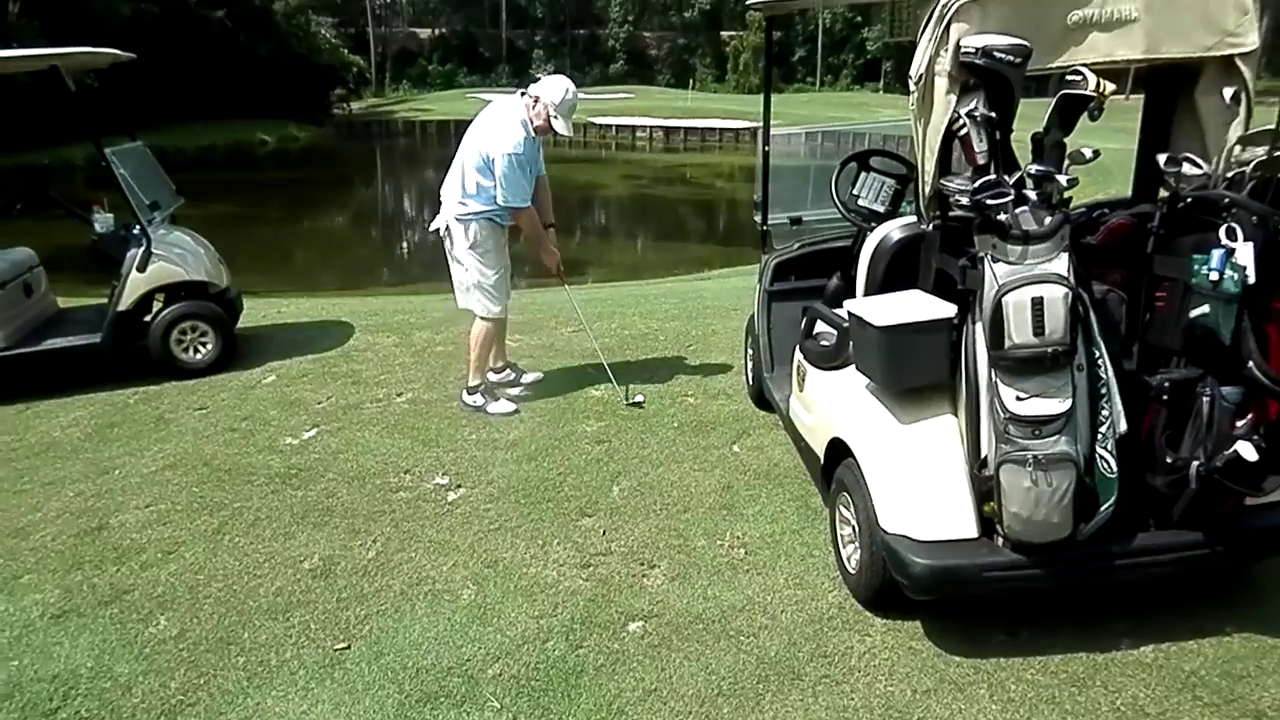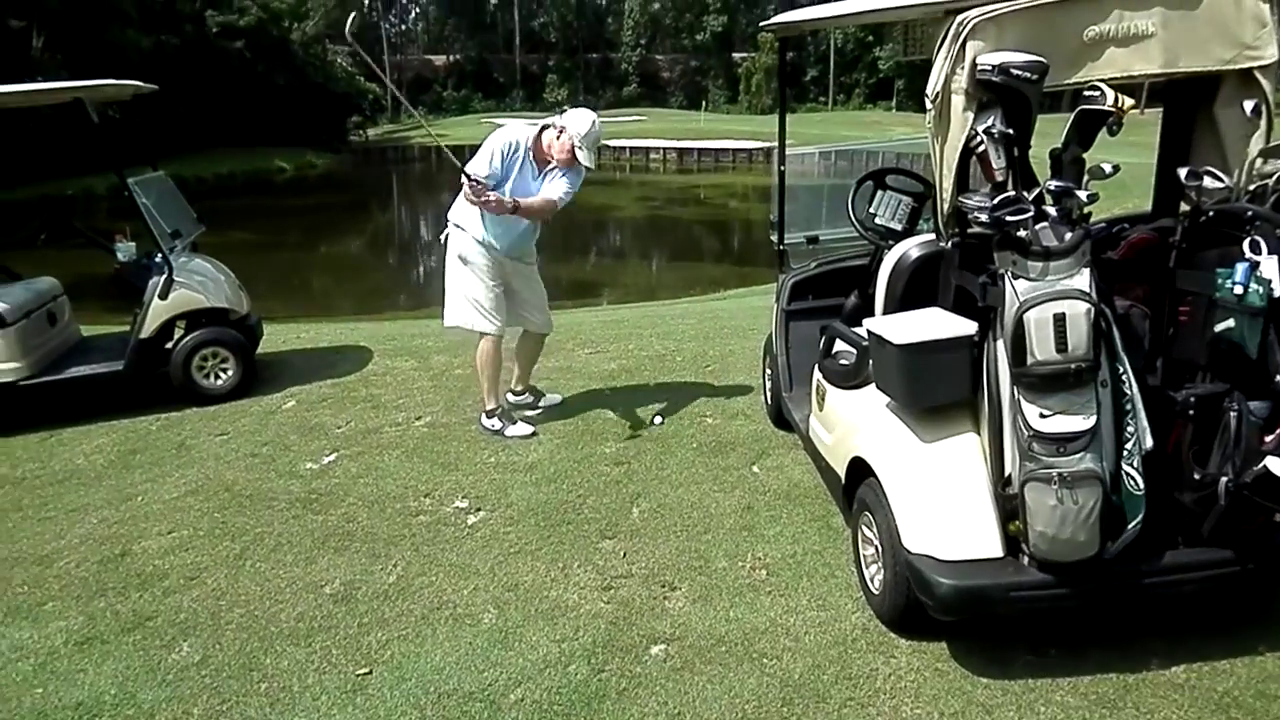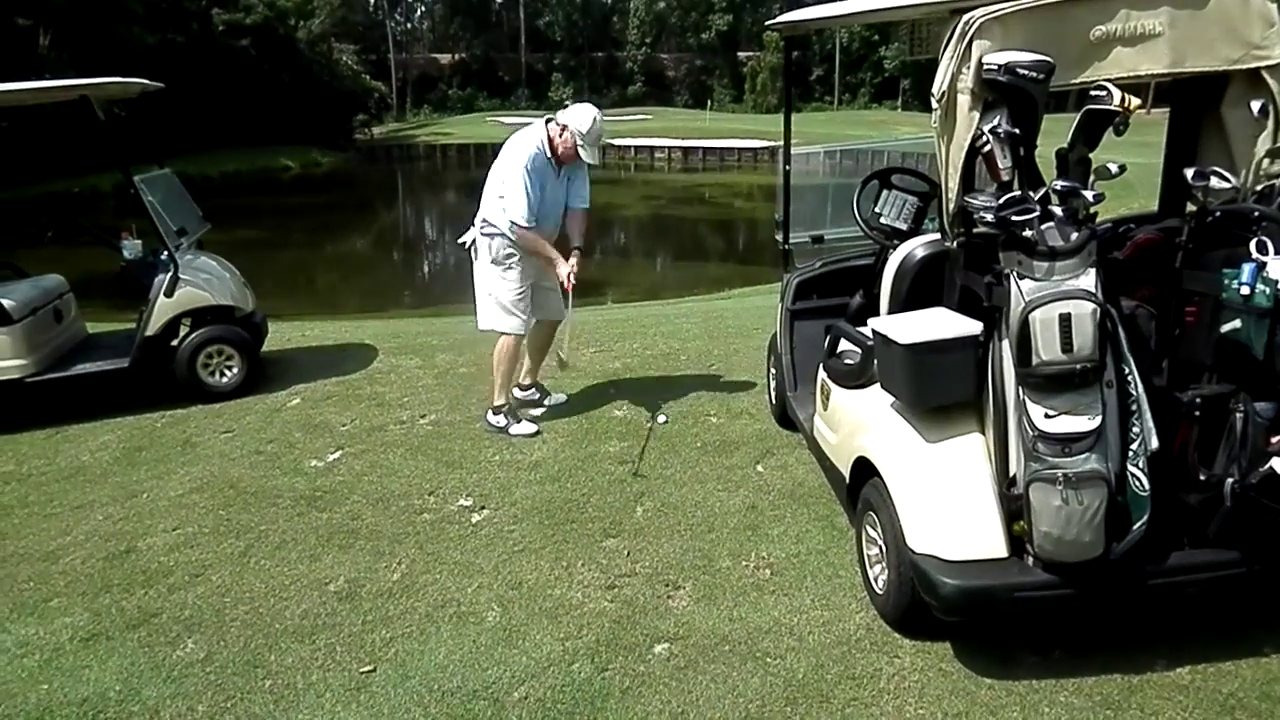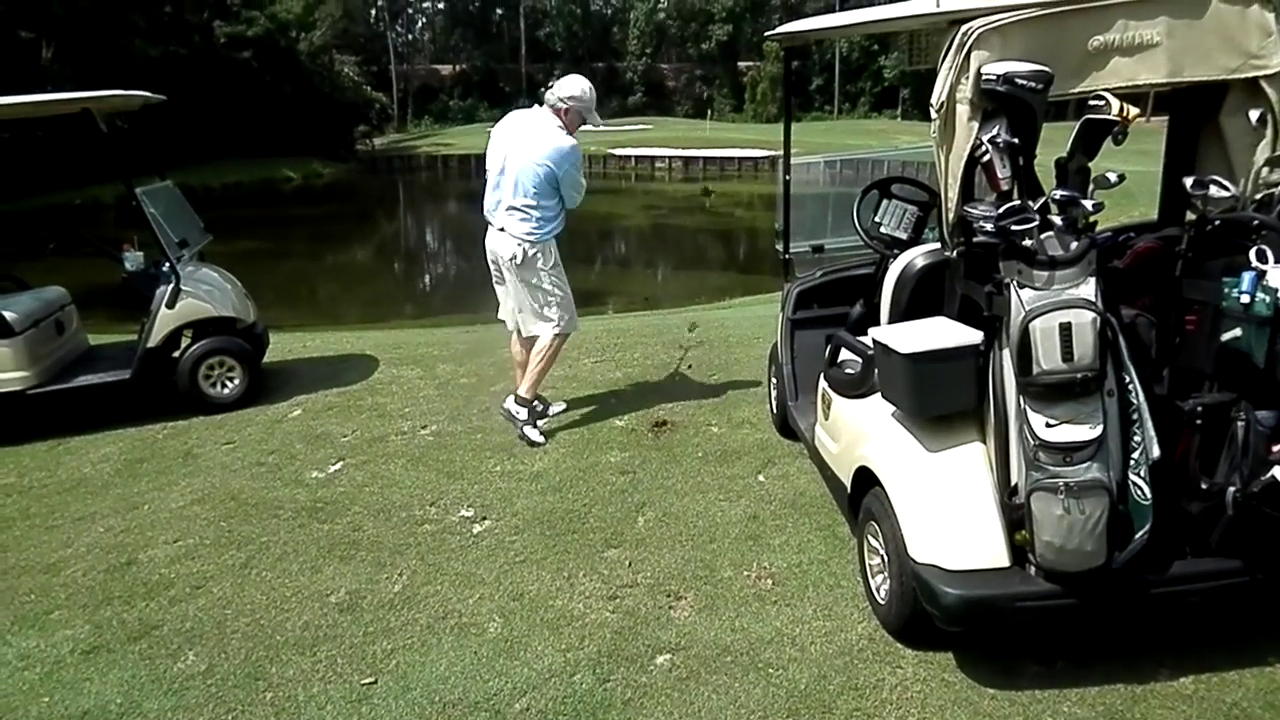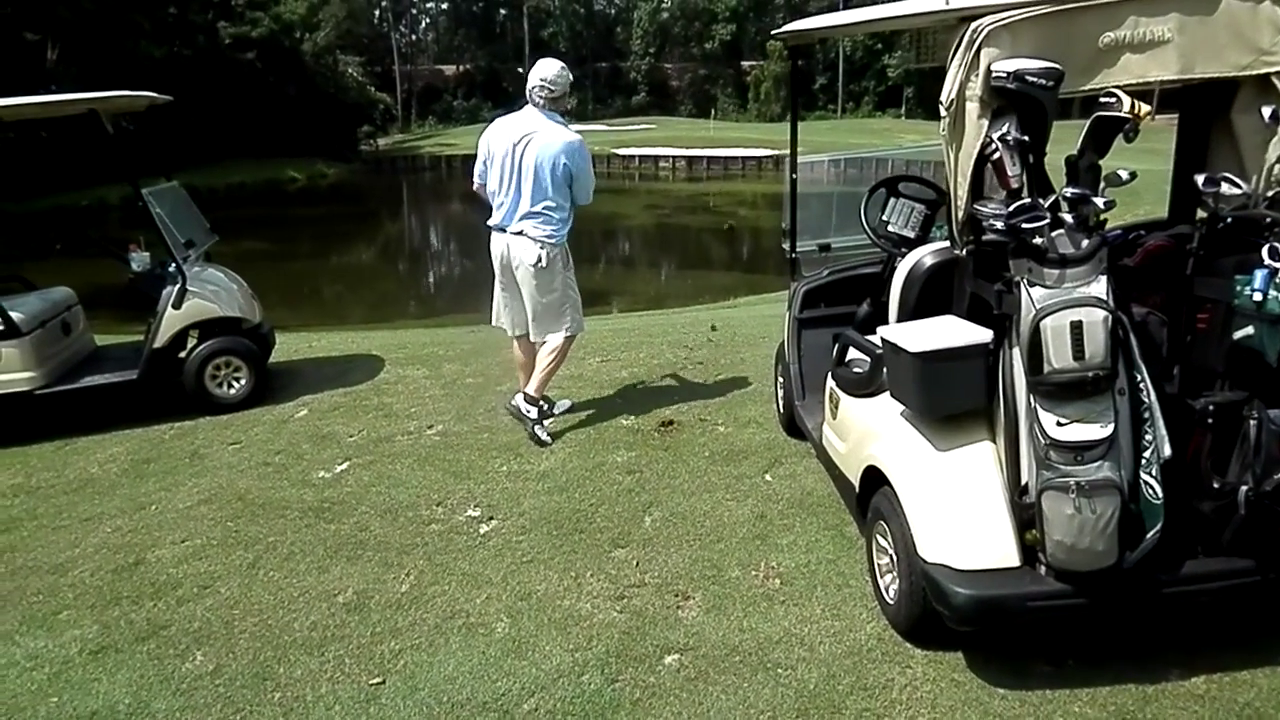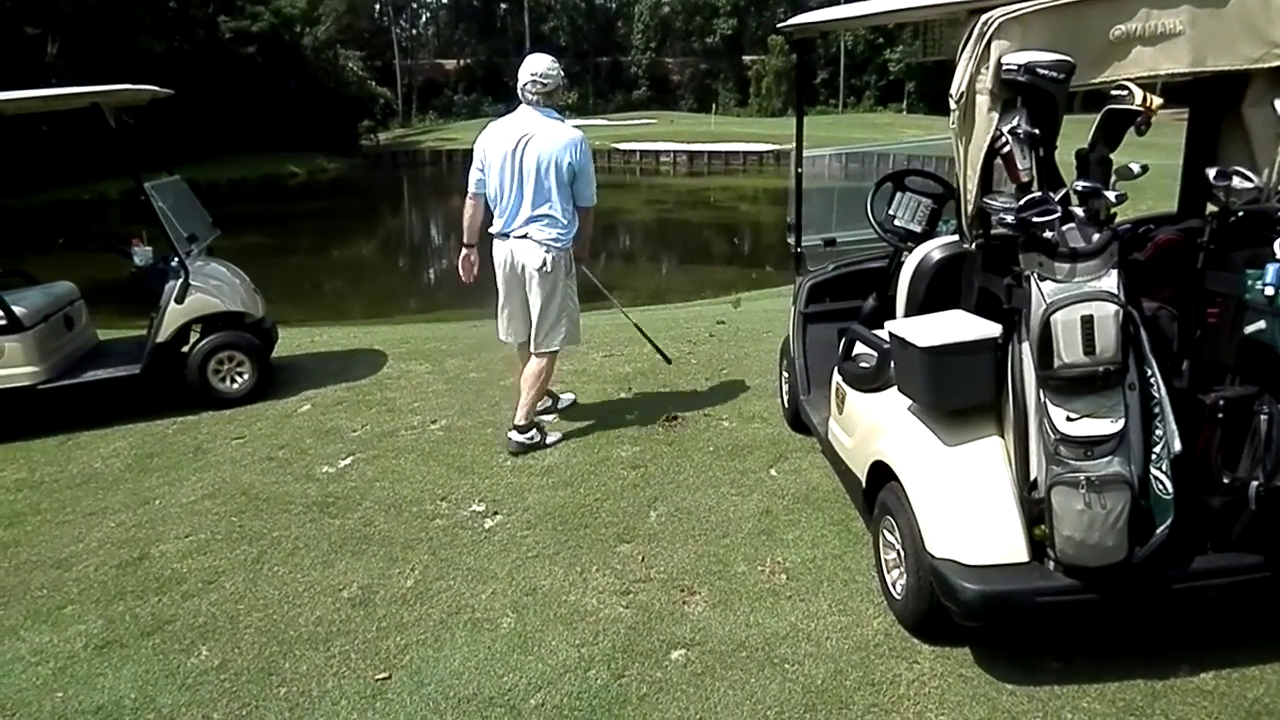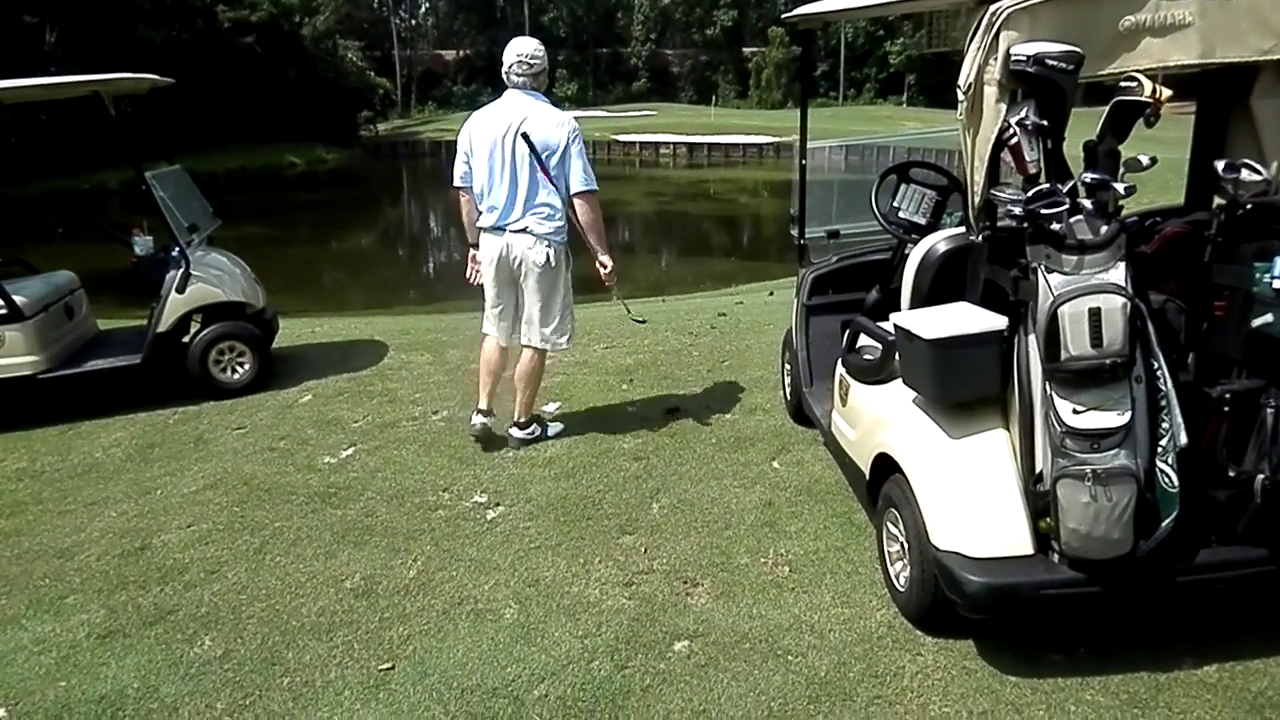
dt=0.4s
person 1, frame 1
left shoulder: (522, 117)
right shoulder: (510, 139)
left elbow: (538, 177)
right elbow: (519, 207)
left wrist: (549, 228)
right wrist: (544, 250)
left hip: (487, 218)
right hip: (471, 223)
left knee: (499, 299)
right knee: (490, 306)
left ankle: (499, 369)
right ankle: (474, 389)
person 1, frame 2
left shoulder: (571, 170)
right shoulder: (508, 139)
left elbow: (548, 206)
right elbow: (471, 187)
left wrist: (510, 205)
right wrist: (476, 190)
left hip: (518, 252)
right hip: (474, 242)
left knee: (538, 325)
right knee: (491, 328)
left ankle: (520, 391)
right ankle: (491, 412)
person 1, frame 3
left shoulder: (575, 157)
right shoulder: (524, 152)
left elbow: (576, 207)
right elbow: (520, 227)
left wrist: (575, 253)
right wrist: (557, 261)
left hip: (535, 248)
right hip: (500, 243)
left knee: (550, 316)
right knee: (513, 325)
left ankle: (526, 387)
right ankle: (499, 409)
person 1, frame 4
left shoulder: (510, 121)
right shoulder: (564, 147)
left elbow: (493, 173)
right elbow: (573, 200)
left hip: (497, 236)
right hip: (530, 245)
left knee: (523, 325)
right knee: (556, 325)
left ankle: (526, 397)
right ankle: (521, 400)
person 1, frame 5
left shoulder: (496, 130)
right shoulder: (570, 143)
left elbow: (479, 186)
right elbow: (582, 199)
left hip: (501, 240)
right hip: (541, 246)
left knee: (521, 329)
right knee: (562, 329)
left ankle: (533, 399)
right ankle: (530, 398)
person 1, frame 6
left shoulder: (492, 133)
right shoulder: (571, 139)
left elbow: (474, 198)
right elbow: (585, 206)
left wrist: (468, 246)
right wrist: (582, 246)
left hip: (504, 247)
right hip: (547, 251)
left knee: (524, 336)
right knee: (547, 343)
left ankle: (541, 397)
right ankle: (521, 428)
person 1, frame 7
left shoulder: (477, 122)
right shoulder: (561, 124)
left elbow: (465, 193)
right elbow: (582, 196)
left wrist: (475, 245)
right wrist: (601, 252)
left hip: (493, 242)
right hip: (541, 244)
left knee: (496, 331)
right knee: (535, 338)
left ankle: (483, 412)
right ankle: (523, 424)
